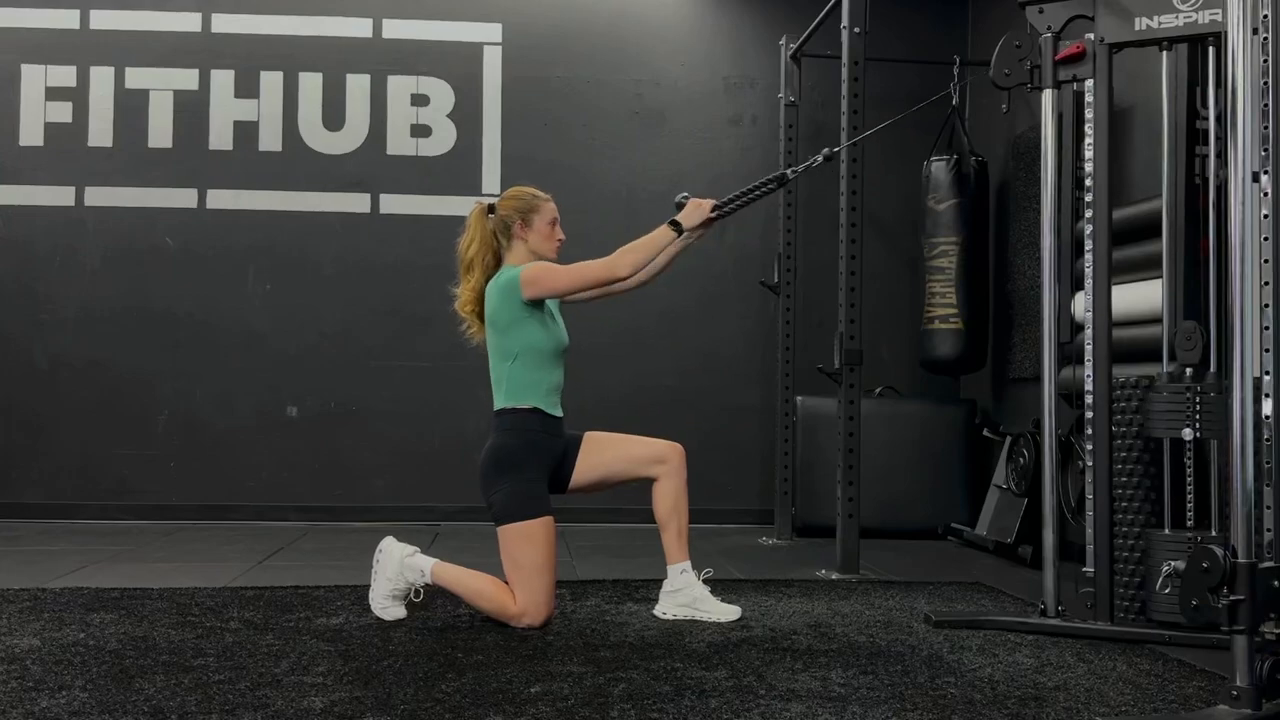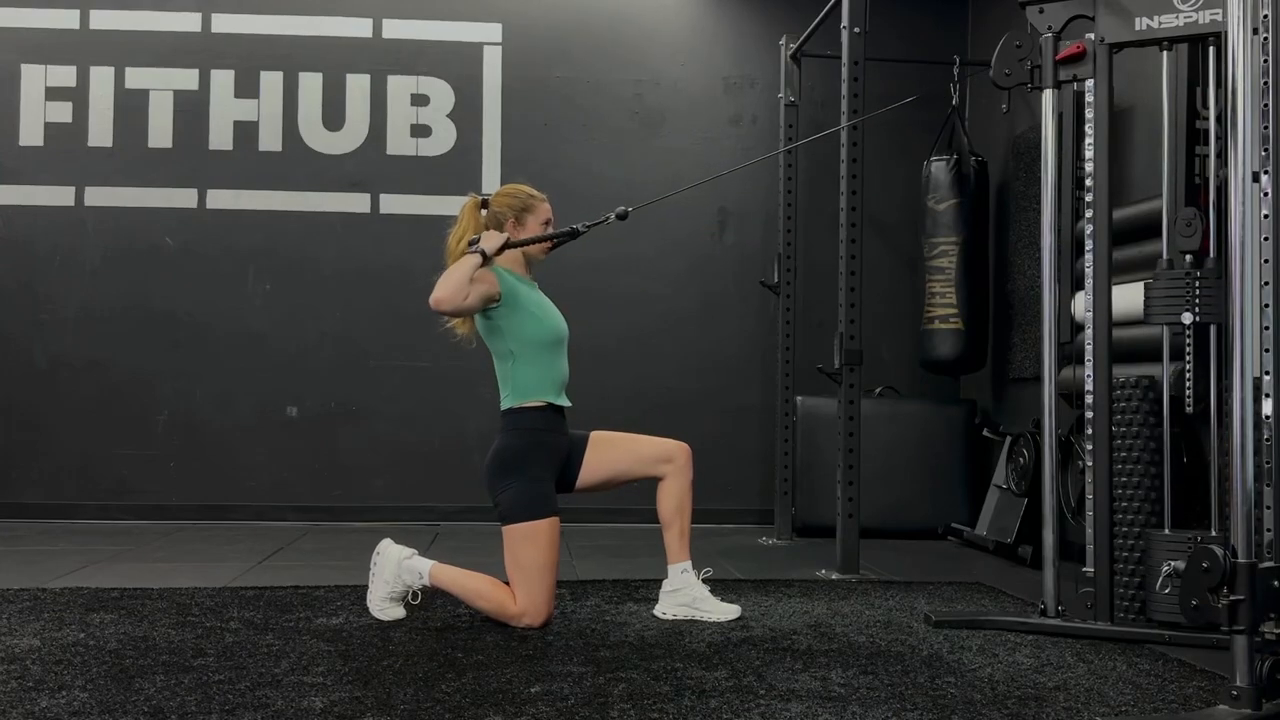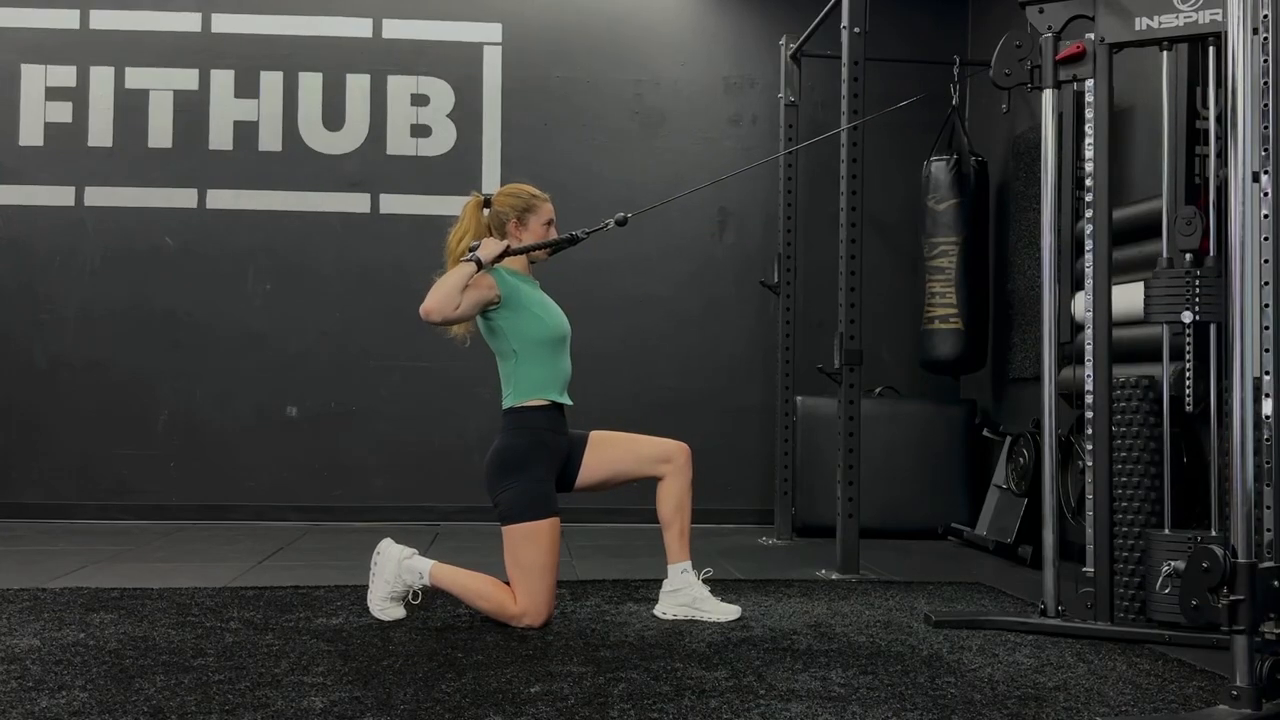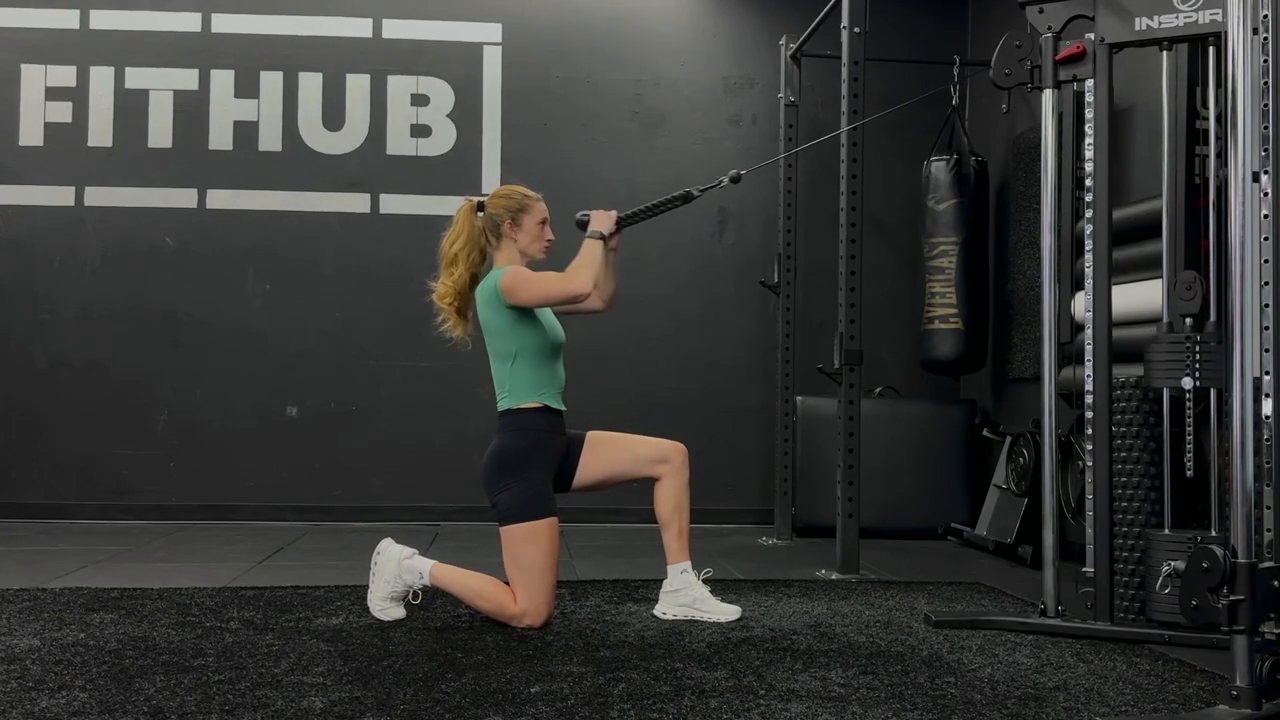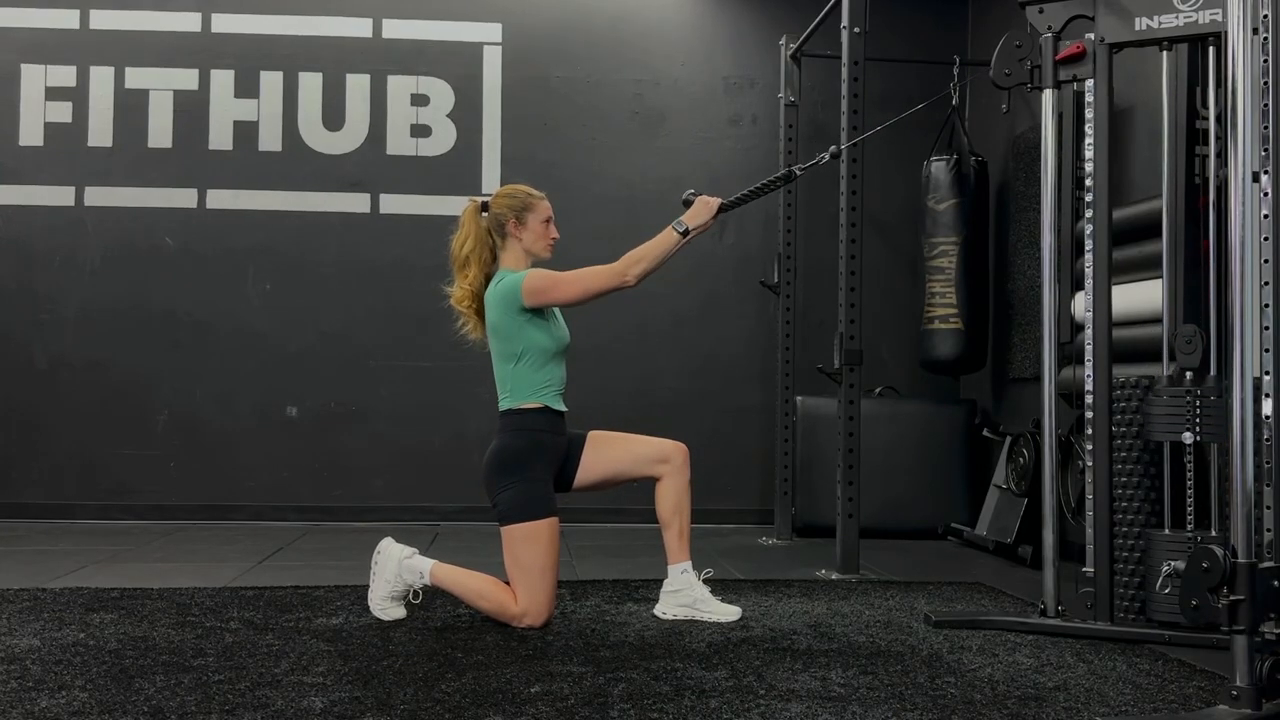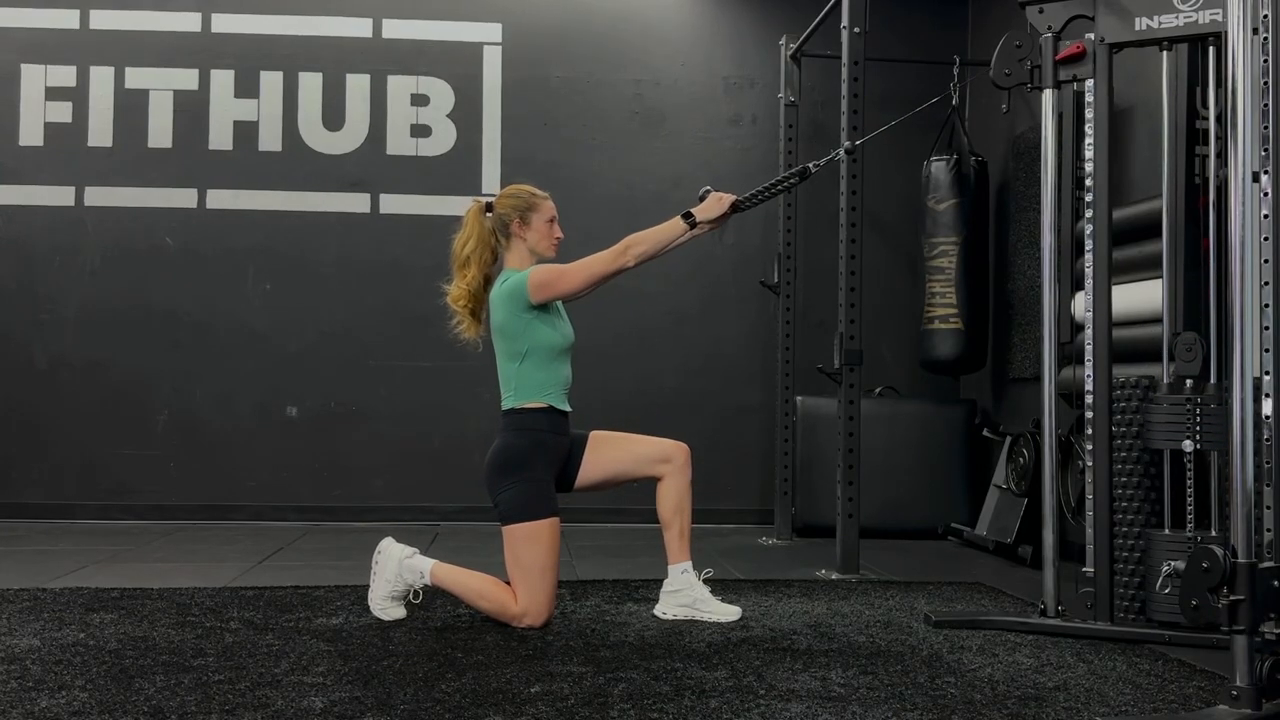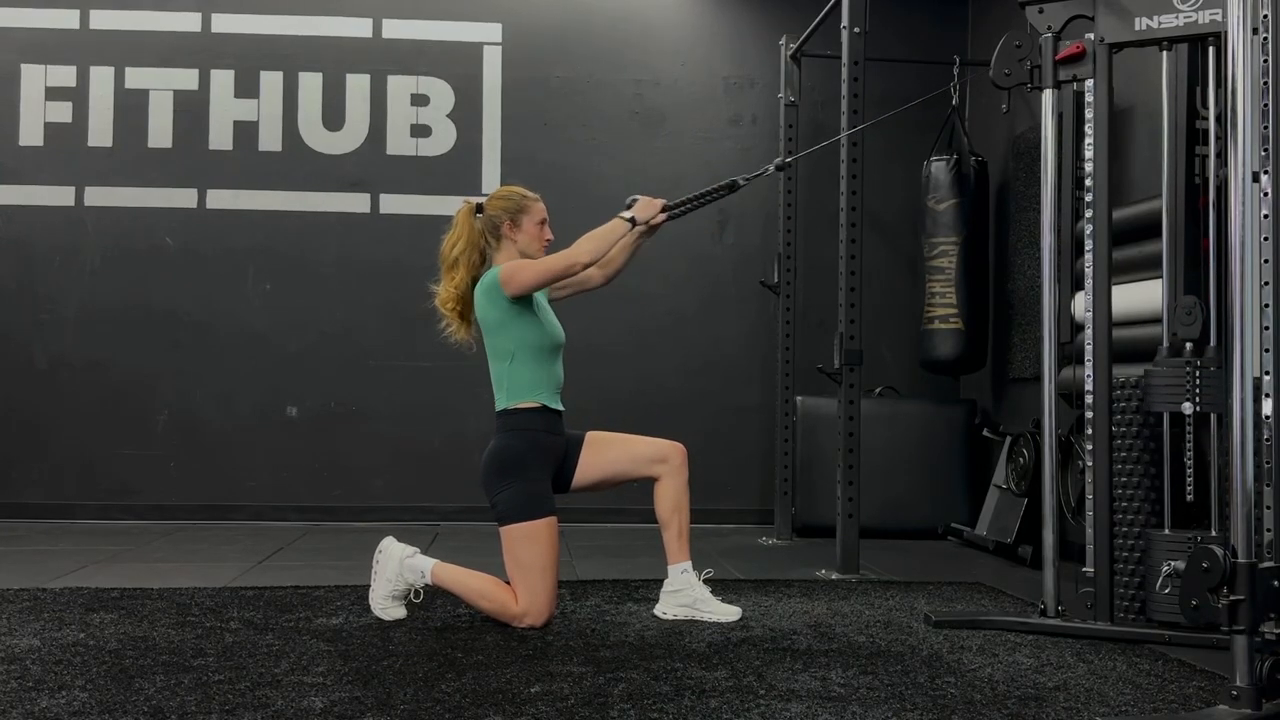
dt=0.5s
person 1, frame 1
left shoulder: (544, 288)
right shoulder: (514, 281)
left elbow: (627, 278)
right elbow: (609, 268)
left wrist: (688, 232)
right wrist: (679, 224)
left hip: (550, 443)
right hip: (515, 451)
left knee: (669, 457)
right knee: (530, 613)
left ankle: (680, 590)
right ankle: (411, 565)
person 1, frame 2
left shoulder: (522, 282)
right shoulder: (489, 281)
right elbow: (442, 300)
left wrist: (534, 258)
right wrist: (482, 250)
left hip: (555, 441)
right hip: (522, 448)
left knee: (675, 457)
right knee: (529, 614)
left ankle: (680, 590)
right ankle: (409, 567)
person 1, frame 3
left shoulder: (522, 284)
right shoulder: (492, 283)
right elbow: (432, 310)
left wrist: (514, 258)
right wrist: (479, 257)
left hip: (554, 440)
right hip: (523, 449)
left knee: (675, 457)
right knee: (529, 613)
left ankle: (680, 590)
right ankle: (409, 567)
person 1, frame 4
left shoulder: (522, 286)
right shoulder: (504, 282)
left elbow: (599, 299)
right elbow: (579, 287)
left wrist: (606, 245)
right wrist: (594, 232)
left hip: (551, 442)
right hip: (520, 450)
left knee: (671, 457)
right knee: (530, 613)
left ankle: (680, 590)
right ankle: (410, 567)
person 1, frame 5
left shoulder: (526, 287)
right shoulder: (516, 287)
left elbow: (621, 275)
right elbow: (622, 274)
left wrist: (688, 230)
right wrist: (686, 223)
left hip: (552, 442)
right hip: (521, 451)
left knee: (672, 457)
right knee: (530, 613)
left ankle: (680, 590)
right ankle: (410, 567)
person 1, frame 6
left shoulder: (533, 285)
right shoulder: (520, 286)
left elbow: (622, 259)
right elbow: (623, 256)
left wrist: (699, 225)
right wrist: (695, 216)
left hip: (554, 443)
right hip: (524, 451)
left knee: (674, 457)
right knee: (530, 614)
left ankle: (680, 590)
right ankle: (410, 567)
person 1, frame 7
left shoulder: (528, 287)
right shoulder: (500, 282)
left elbow: (595, 275)
right elbow: (577, 260)
left wrist: (642, 229)
right wrist: (632, 217)
left hip: (551, 442)
right hip: (518, 451)
left knee: (670, 457)
right knee: (531, 613)
left ankle: (680, 590)
right ankle: (411, 566)
